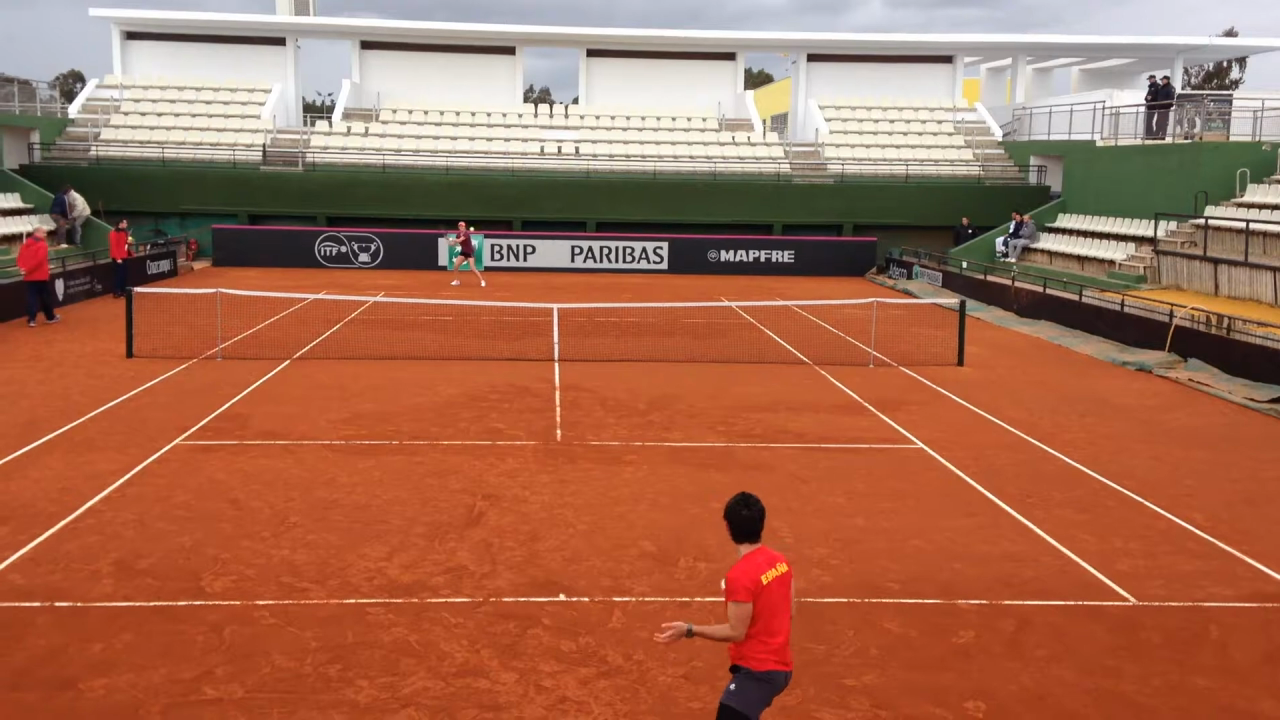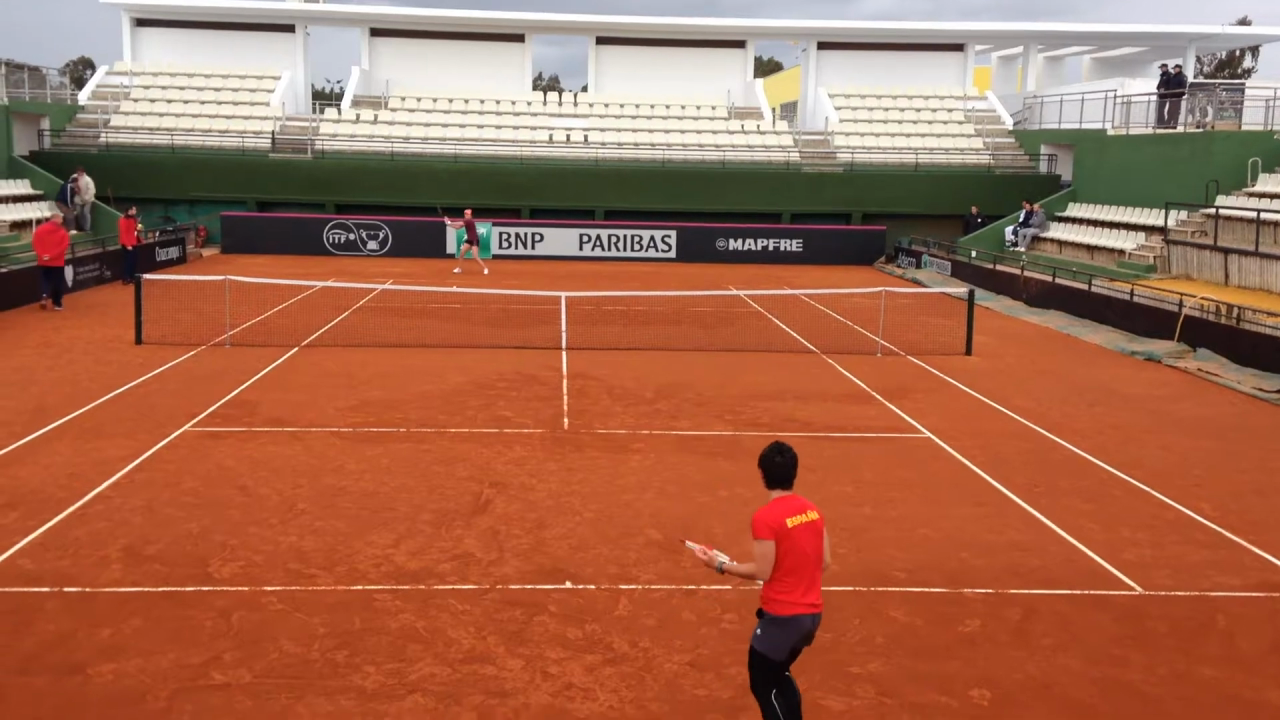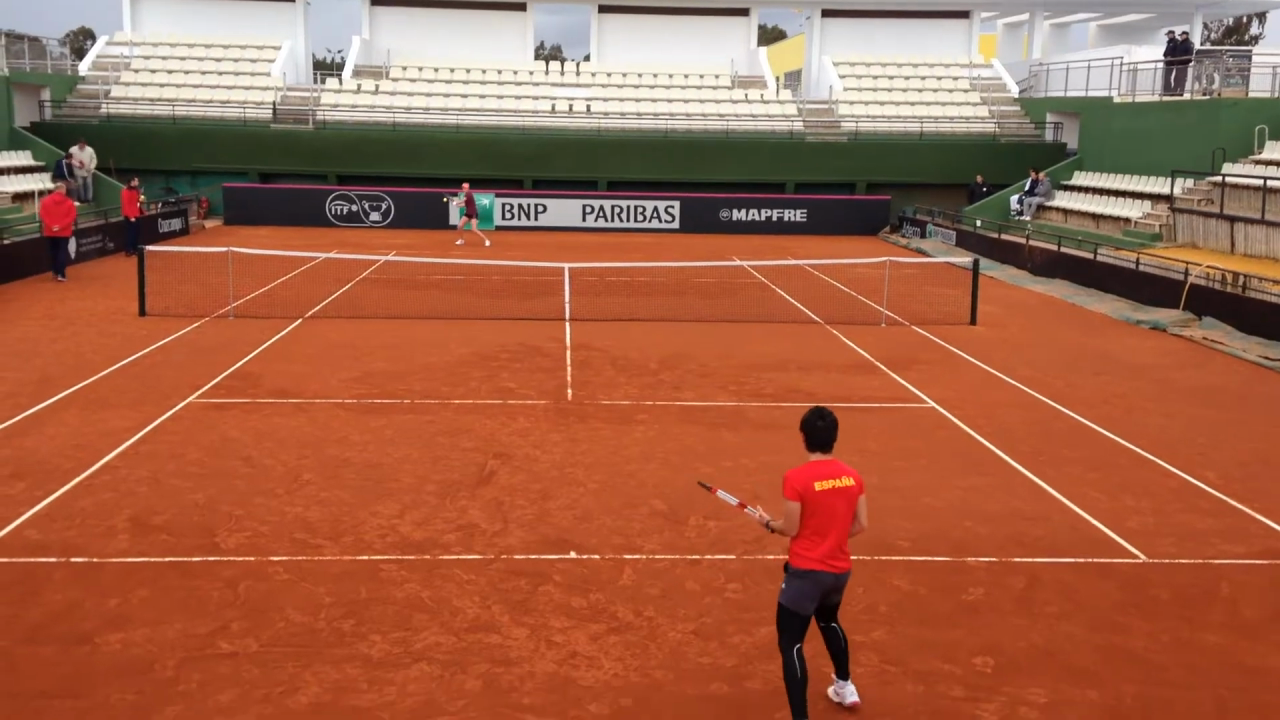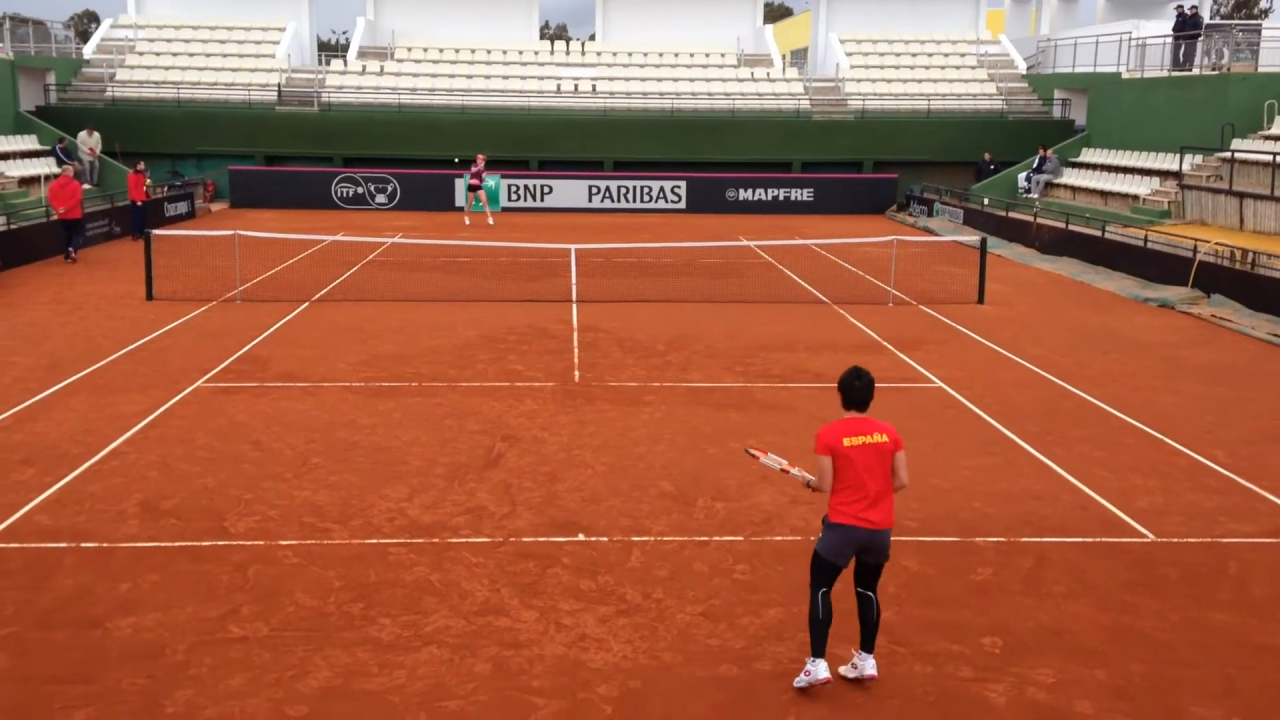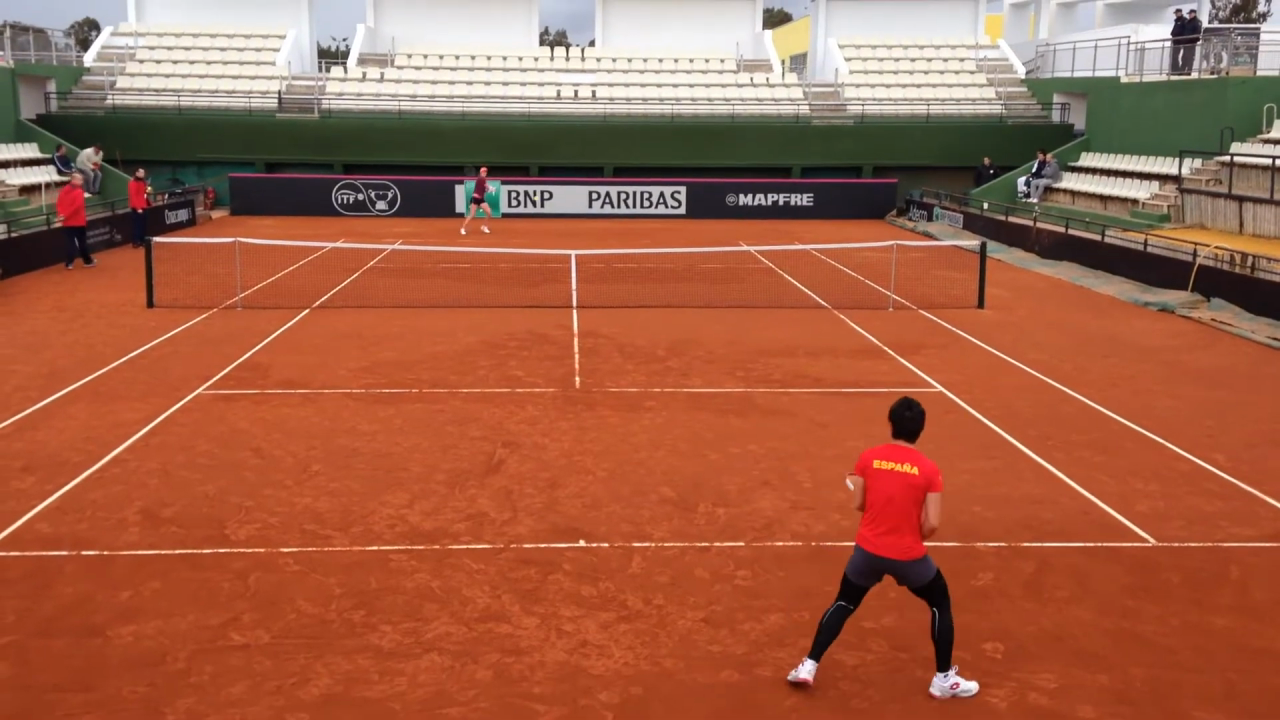
dt=0.3s
person 1, frame 1
left shoulder: (739, 576)
right shoulder: (780, 560)
left elbow: (736, 633)
left wrist: (688, 630)
left hip: (757, 673)
right hip: (780, 669)
person 1, frame 2
left shoulder: (765, 517)
right shoulder: (812, 510)
left elbow: (762, 573)
right elbow: (824, 562)
left wrist: (721, 565)
left hip: (781, 615)
right hip: (812, 613)
left knee: (763, 687)
right knee: (778, 672)
person 1, frame 3
left shoulder: (796, 478)
right shoulder: (852, 476)
left elbow: (790, 529)
right elbow: (861, 524)
left wrist: (768, 522)
left hip: (806, 571)
right hip: (840, 569)
left knee: (790, 642)
right knee: (828, 621)
right ankle: (846, 688)
person 1, frame 4
left shoulder: (828, 435)
right shoulder: (889, 433)
left elbow: (824, 486)
right elbow: (902, 481)
left wrist: (809, 483)
left hip: (842, 526)
right hip: (879, 529)
left knee: (820, 589)
right knee: (866, 590)
left ankle: (817, 664)
right ankle: (866, 660)
person 1, frame 5
left shoulder: (868, 458)
right shoulder: (929, 470)
left elbow: (859, 503)
right elbow: (932, 524)
right wrist: (910, 536)
left hip: (868, 550)
right hip: (909, 556)
left knee: (844, 604)
right knee: (940, 604)
left ankle: (808, 667)
right ankle: (944, 678)
